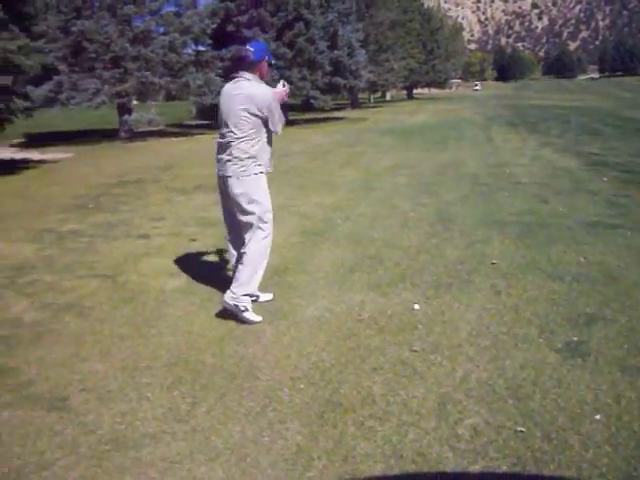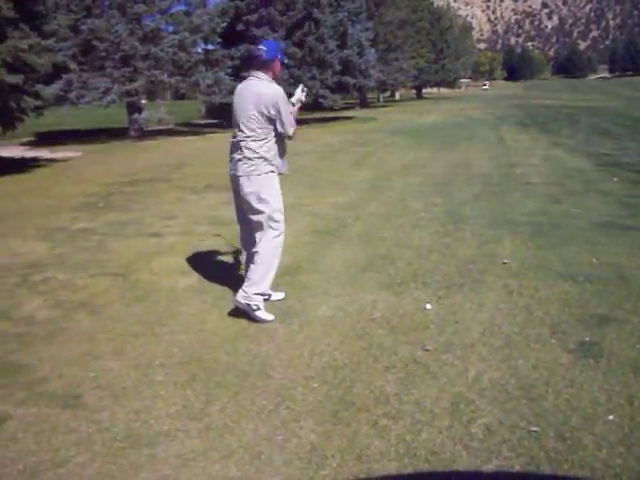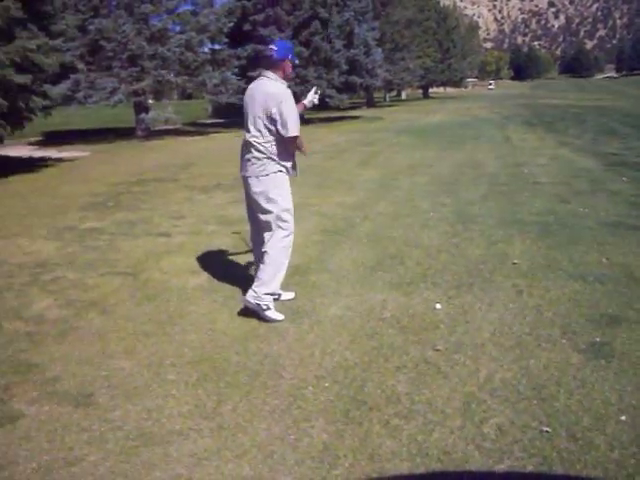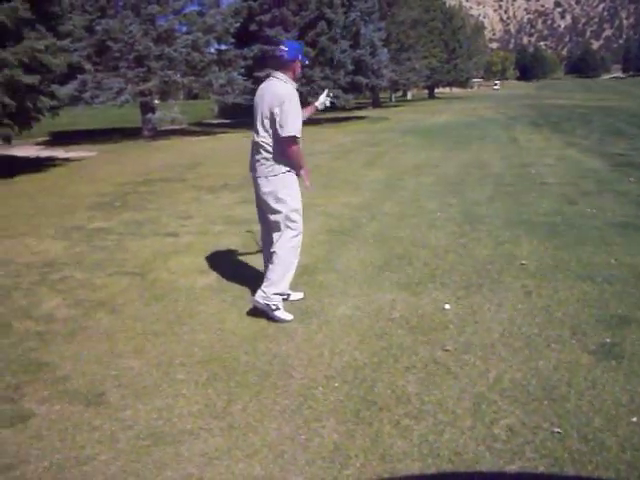
dt=0.1s
person 1, frame 1
left shoulder: (228, 89)
right shoulder: (263, 92)
right elbow: (277, 126)
right wrist: (278, 100)
left hip: (226, 171)
right hip: (247, 173)
left knee: (238, 233)
right knee: (260, 232)
left ankle: (246, 289)
right ankle: (238, 296)
person 1, frame 2
left shoulder: (243, 88)
right shoulder: (273, 92)
right elbow: (288, 132)
left wrist: (291, 102)
right wrist: (294, 107)
left hip: (240, 170)
right hip: (260, 172)
left knee: (251, 233)
right knee: (271, 232)
left ankle: (257, 287)
right ankle: (250, 295)
person 1, frame 3
left shoulder: (255, 87)
right shoulder: (280, 91)
right elbow: (289, 136)
left wrist: (305, 103)
right wrist: (301, 149)
left hip: (252, 170)
right hip: (269, 171)
left knee: (262, 232)
right knee: (280, 232)
left ankle: (267, 287)
right ankle: (260, 296)
person 1, frame 4
left shoulder: (266, 87)
right shoulder: (287, 92)
right elbow: (290, 137)
left wrist: (316, 105)
right wrist: (302, 169)
left hip: (262, 170)
right hip: (278, 172)
left knee: (273, 232)
right knee: (289, 232)
left ankle: (276, 287)
right ankle: (269, 296)
